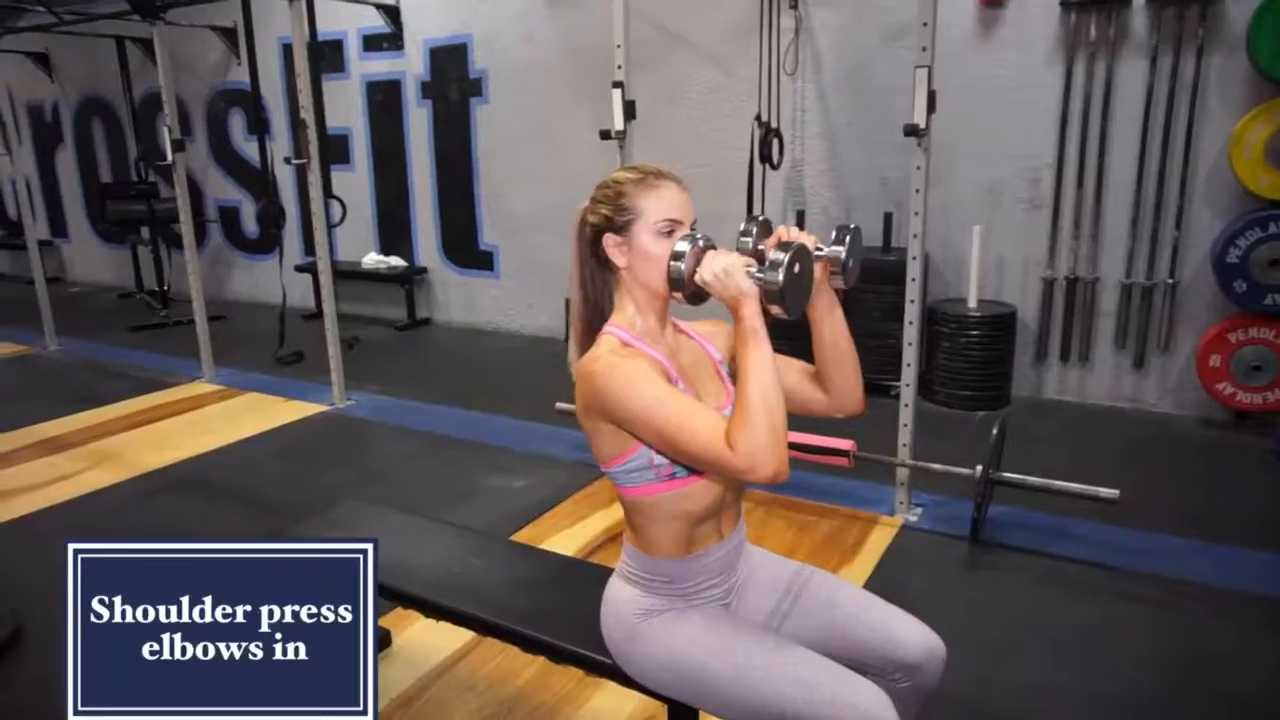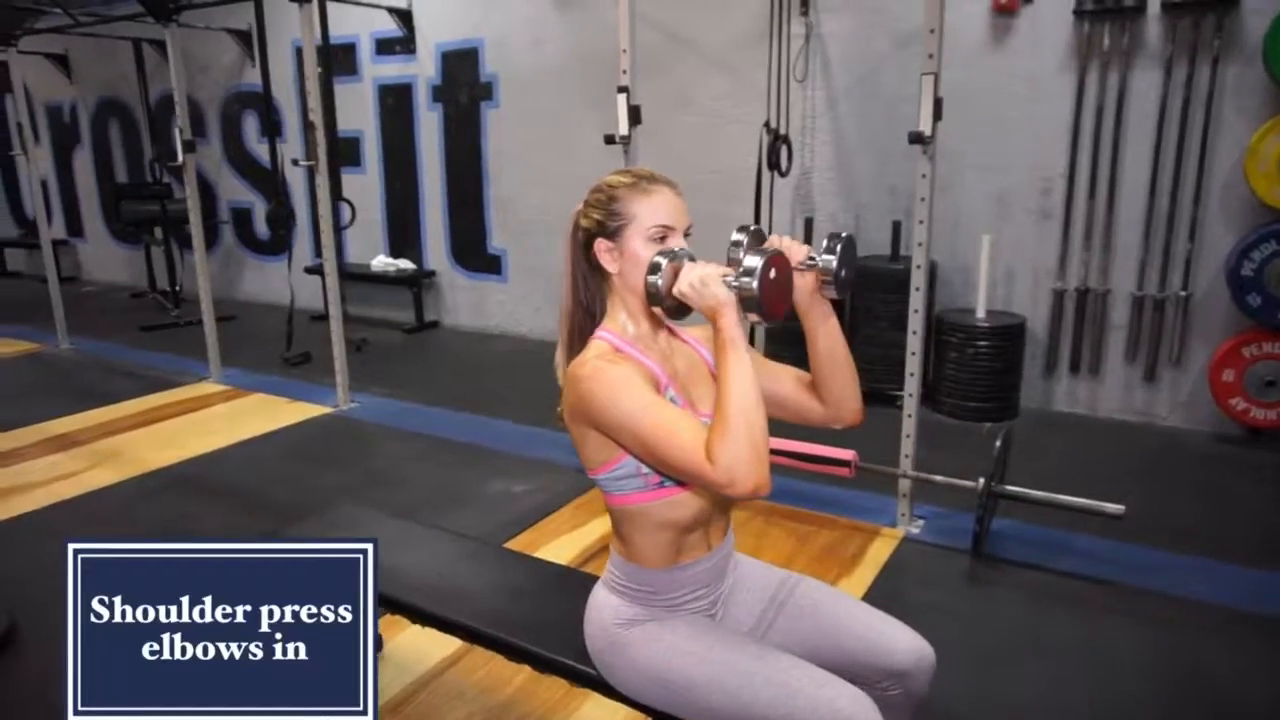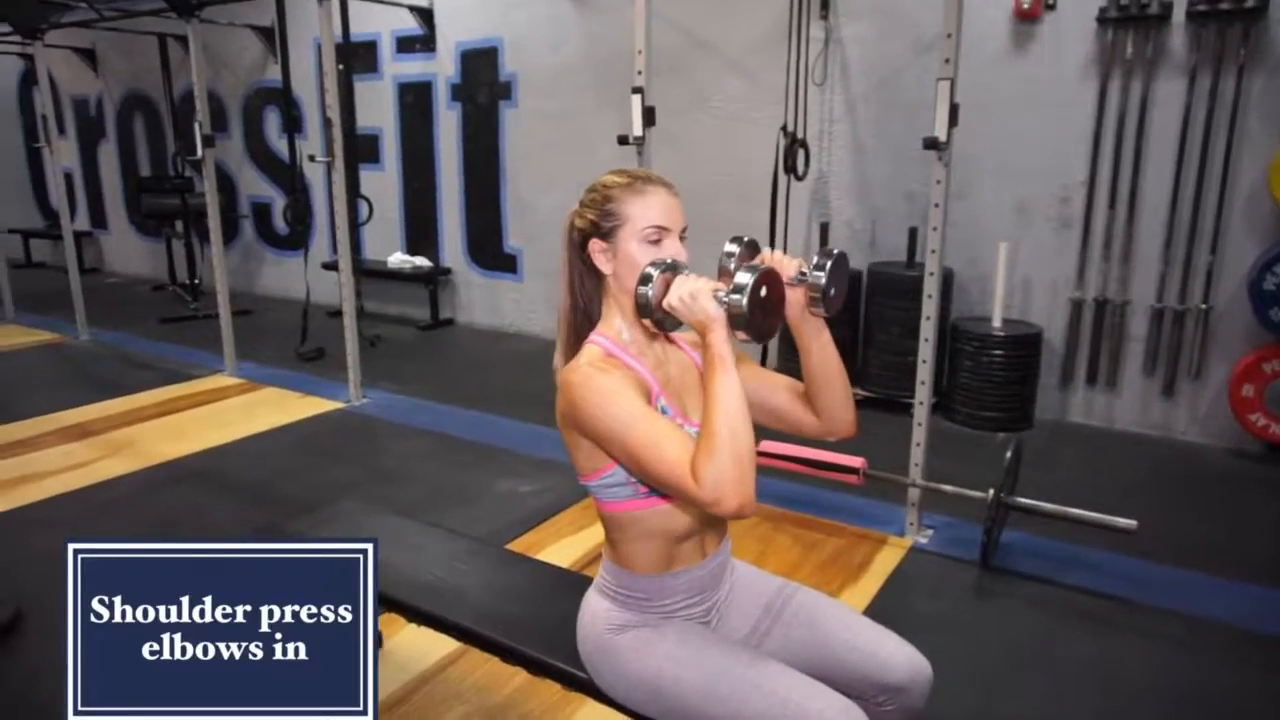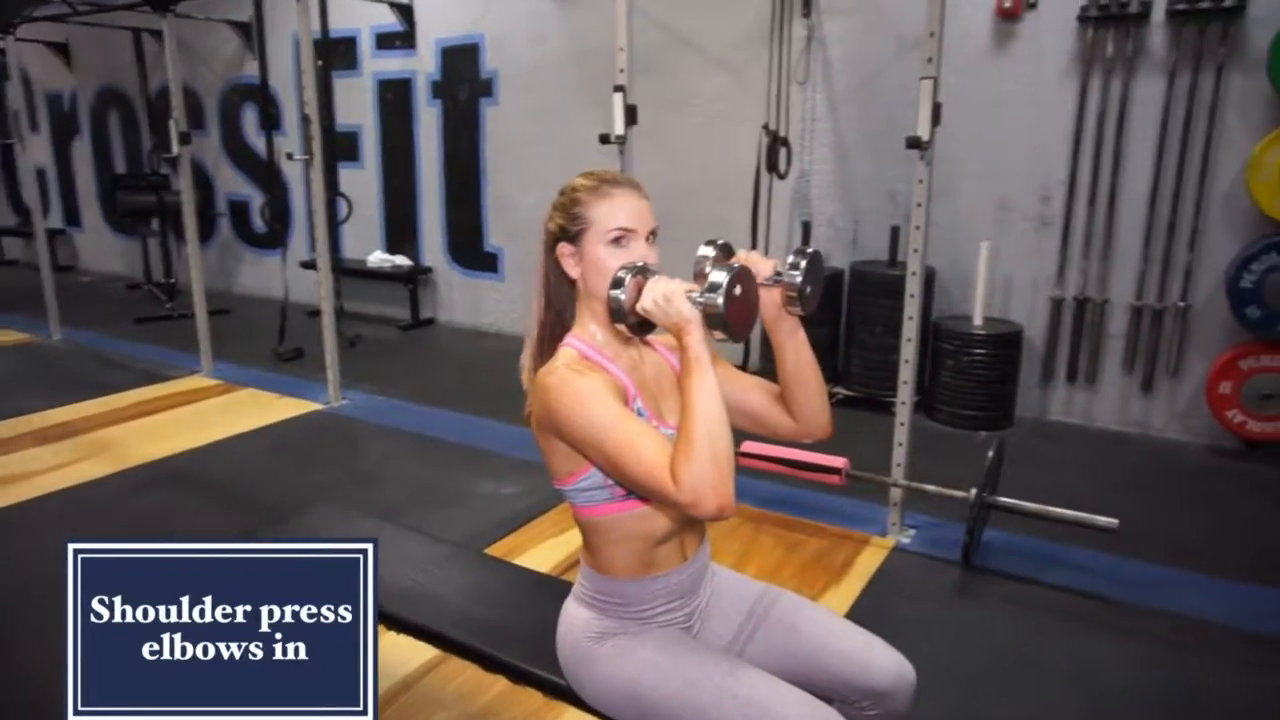
dt=0.5s
person 1, frame 1
left shoulder: (706, 339)
right shoulder: (609, 368)
left elbow: (842, 399)
right elbow: (761, 461)
left wrist: (817, 292)
right wrist: (747, 311)
left hip: (738, 573)
right hip: (663, 610)
left knee: (918, 656)
person 1, frame 2
left shoulder: (698, 345)
right shoulder: (599, 373)
left elbow: (840, 409)
right elbow: (743, 476)
left wrist: (810, 301)
right wrist: (727, 321)
left hip: (727, 583)
right hip: (648, 620)
left knee: (908, 663)
person 1, frame 3
left shoulder: (692, 350)
right shoulder: (591, 379)
left elbow: (833, 422)
right elbow: (728, 494)
left wrist: (802, 316)
right wrist: (717, 337)
left hip: (723, 589)
right hip: (642, 625)
person 1, frame 4
left shoulder: (667, 352)
right shoulder: (566, 382)
left elbow: (809, 423)
right elbow: (707, 495)
left wrist: (777, 317)
right wrist: (693, 336)
left hip: (704, 594)
right hip: (622, 633)
